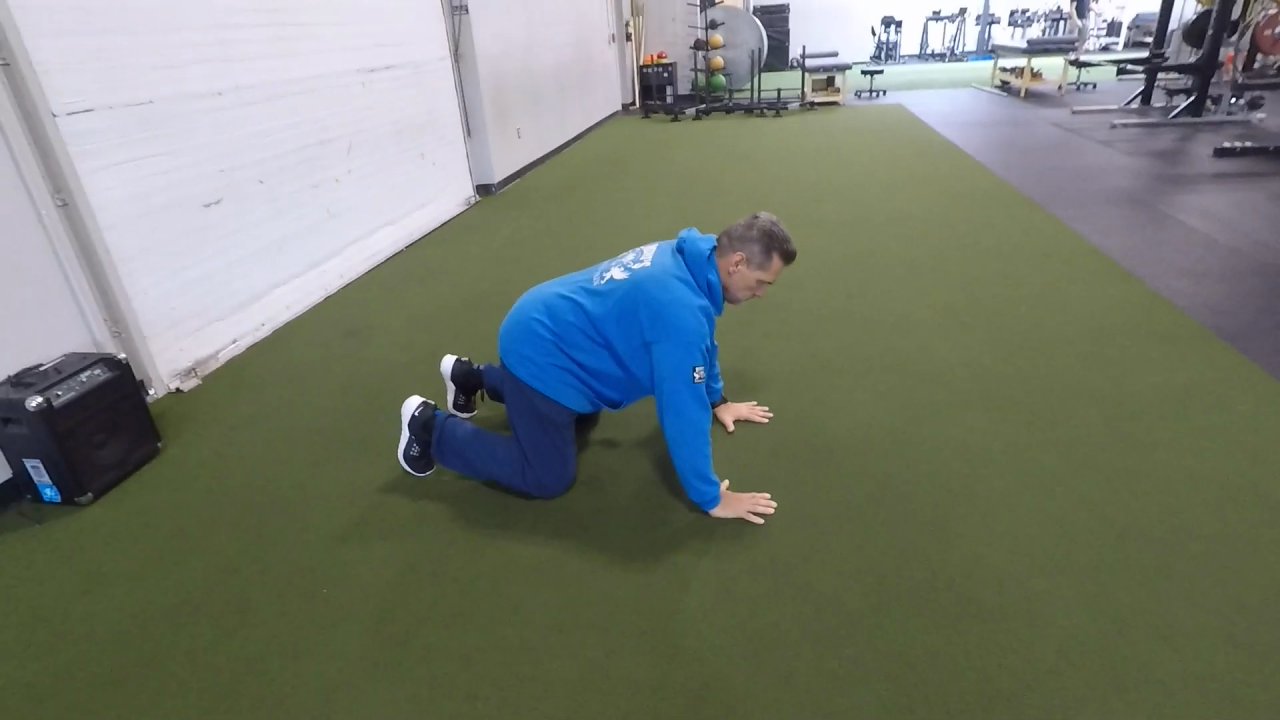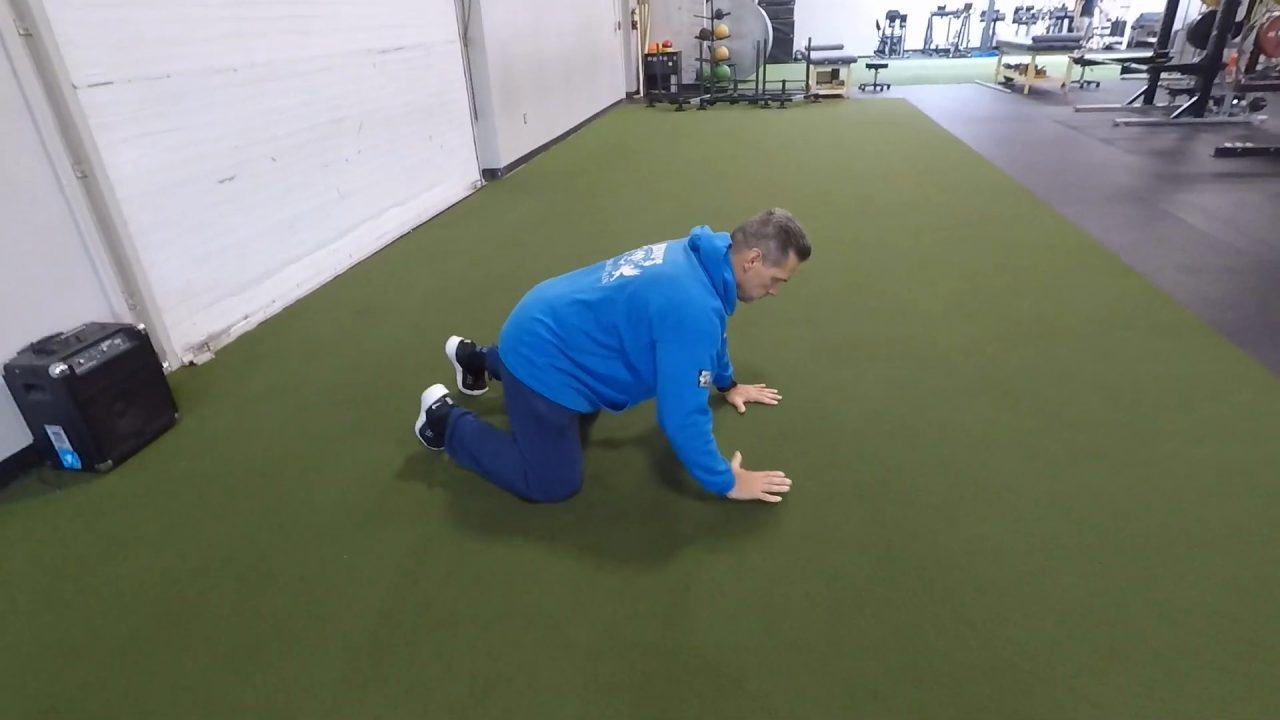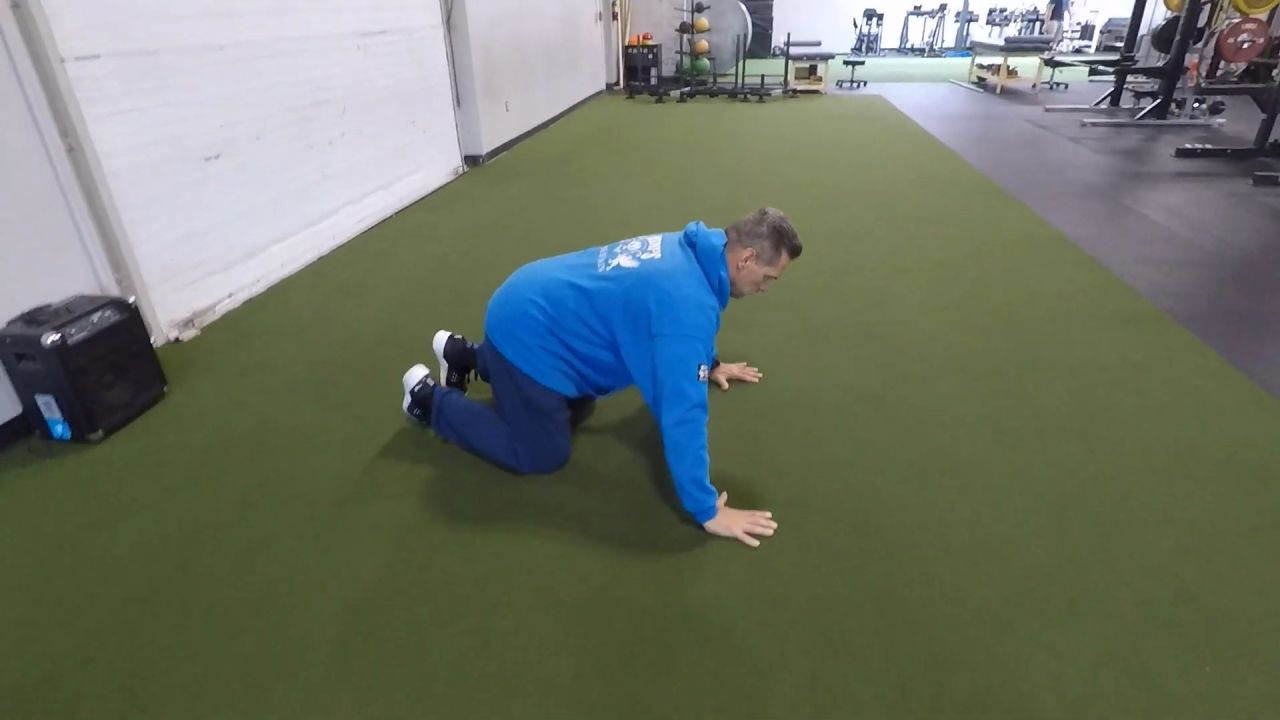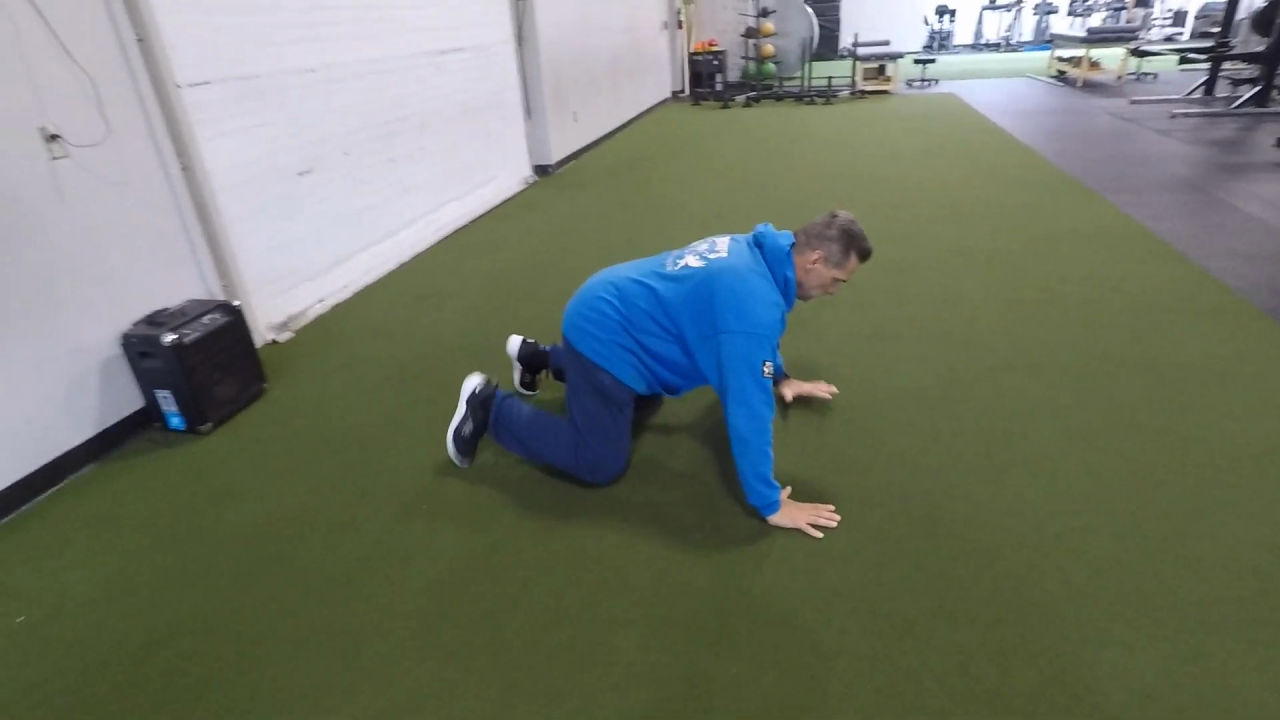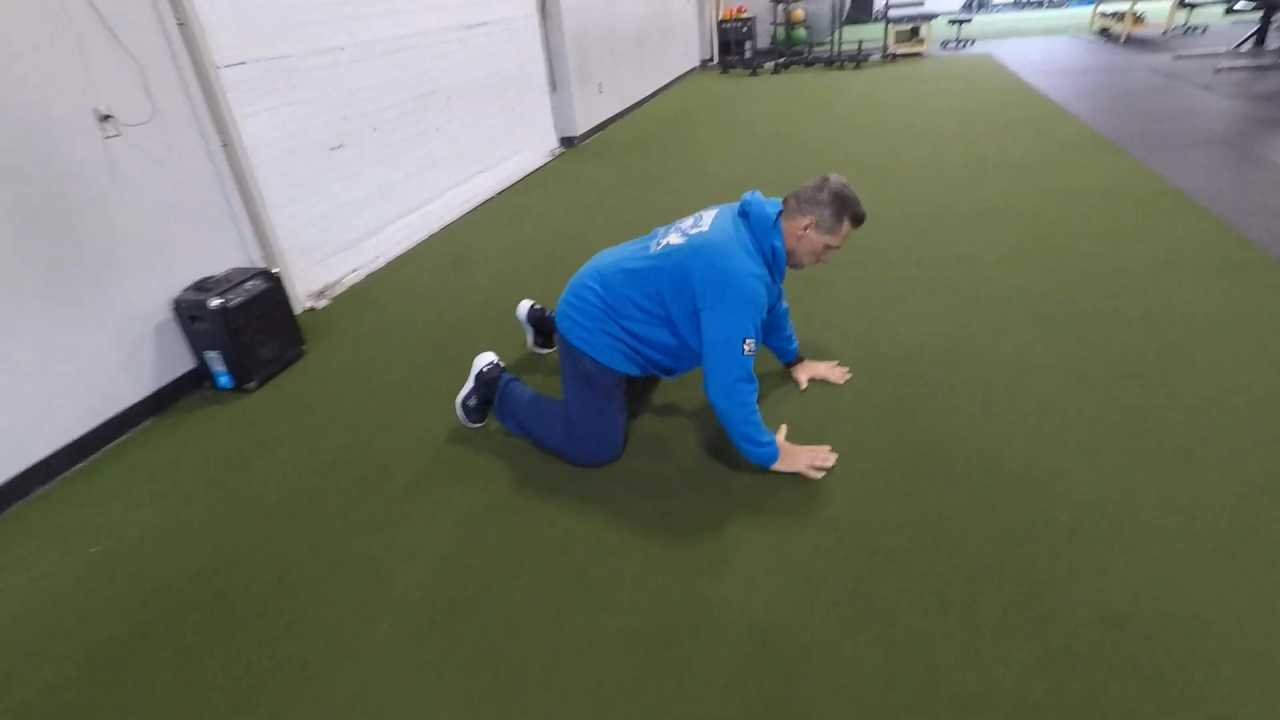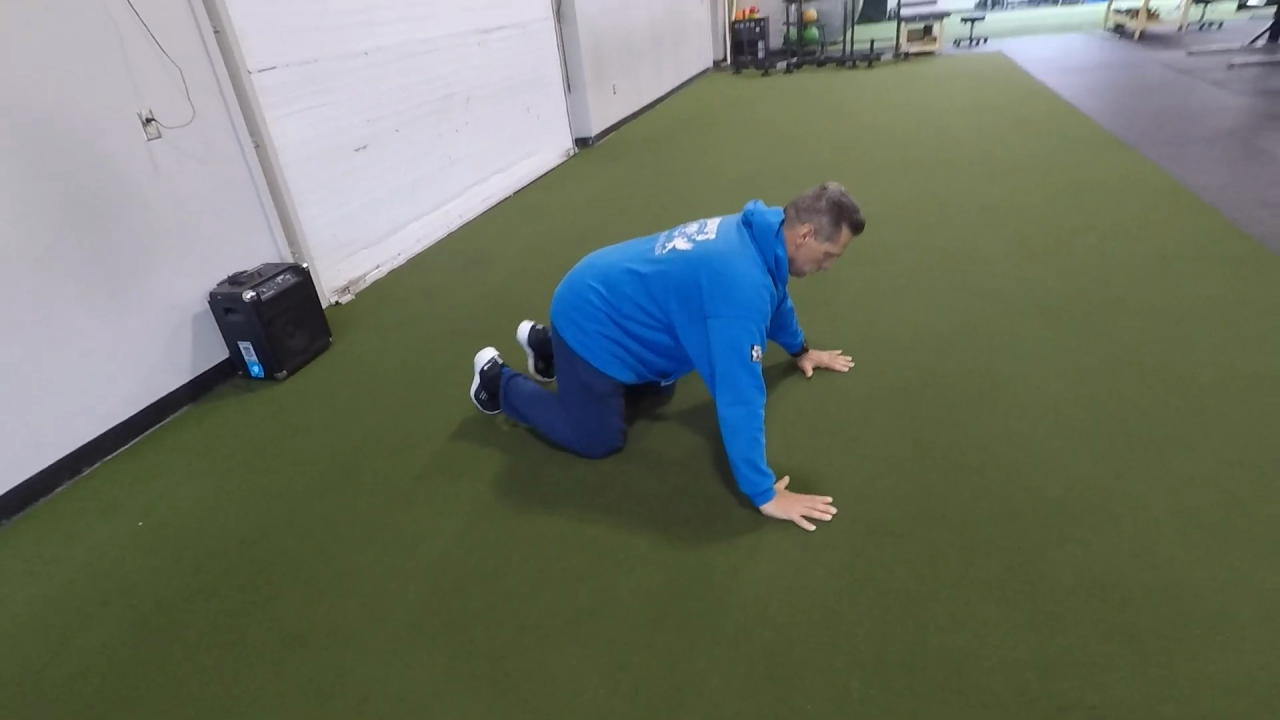
dt=0.5s
person 1, frame 1
left shoulder: (691, 259)
right shoulder: (681, 309)
left elbow: (702, 344)
right elbow: (685, 411)
left wrist: (716, 400)
right wrist: (711, 498)
left hip: (543, 326)
right hip: (540, 352)
left knee: (582, 418)
right knee: (549, 477)
left ankle: (473, 376)
right ankle: (430, 427)
person 1, frame 2
left shoulder: (698, 256)
right shoulder: (691, 308)
right elbow: (684, 416)
left wrist: (726, 383)
right wrist: (727, 482)
left hip: (542, 326)
right hip: (541, 360)
left knee: (581, 414)
right knee: (553, 484)
left ankle: (478, 359)
right ankle: (445, 421)
person 1, frame 3
left shoulder: (690, 250)
right shoulder: (690, 303)
right elbow: (683, 413)
left wrist: (708, 363)
right wrist: (706, 510)
left hip: (528, 301)
right hip: (528, 333)
left knee: (576, 406)
right knee: (543, 455)
left ankle: (467, 356)
right ankle: (430, 399)
person 1, frame 4
left shoulder: (760, 252)
right shoulder: (757, 304)
right elbow: (749, 410)
left wrist: (781, 378)
right wrist: (770, 503)
left hip: (608, 309)
right hip: (604, 335)
left knee: (642, 403)
right knee: (599, 464)
left ankle: (538, 357)
right ankle: (487, 405)
person 1, frame 5
left shoulder: (754, 223)
right shoulder: (738, 276)
left elbow: (770, 300)
right elbow: (729, 384)
left wrist: (793, 360)
right wrist: (769, 455)
left hip: (609, 296)
right hip: (596, 327)
left knee: (645, 371)
right knee: (595, 447)
left ankle: (545, 321)
right ankle: (495, 386)
person 1, frame 6
left shoulder: (757, 233)
right shoulder: (743, 285)
left elbow: (774, 298)
right elbow: (739, 397)
left wrist: (800, 350)
right wrist: (763, 494)
left hip: (606, 293)
right hip: (591, 321)
left knee: (658, 386)
right knee: (599, 440)
left ankle: (549, 342)
right ankle: (498, 380)
